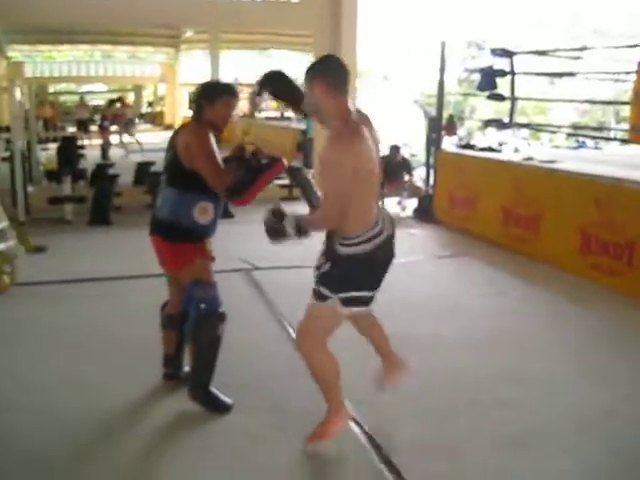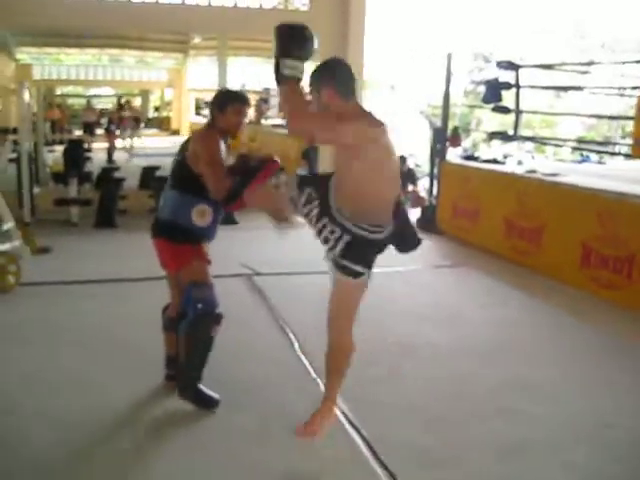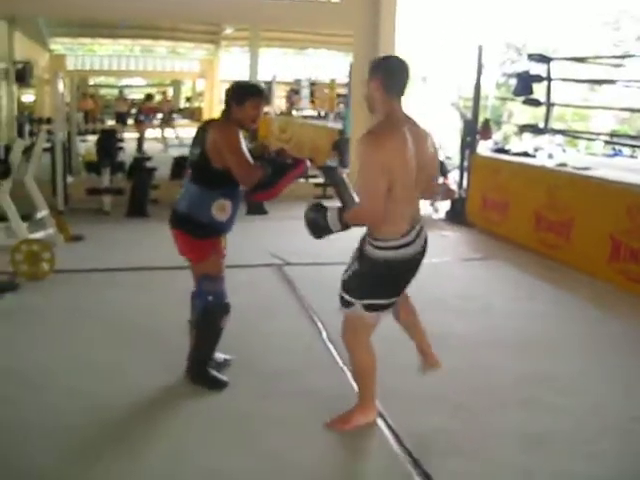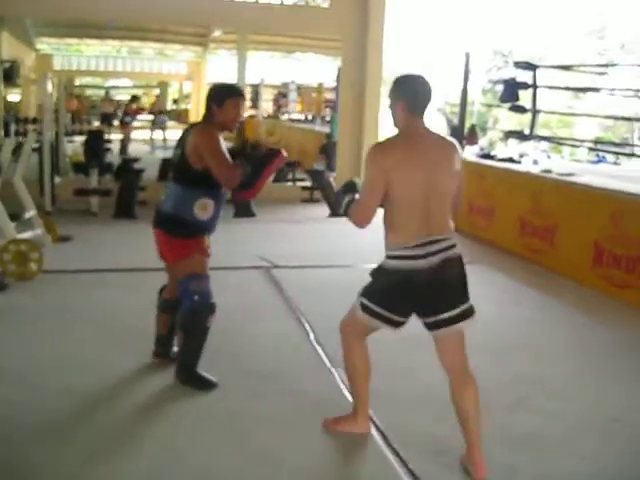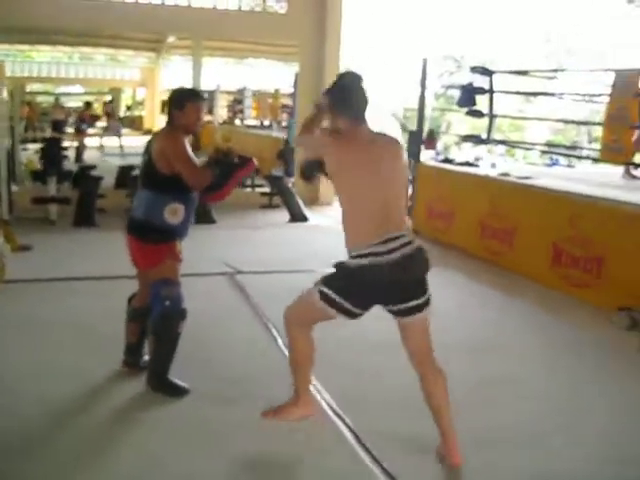
dt=0.3s
person 1, frame 1
left shoulder: (343, 142)
right shoulder: (359, 121)
left elbow: (329, 217)
left wrist: (290, 224)
right wrist: (302, 105)
left hip: (358, 254)
right hip: (377, 237)
left knee: (310, 339)
right knee: (354, 315)
left ankle: (336, 413)
right ankle: (390, 361)
person 1, frame 2
left shoulder: (361, 130)
right shoulder: (358, 123)
left elbow: (298, 126)
left wrist: (288, 69)
left hip: (362, 234)
left knee: (340, 320)
left ankle: (328, 404)
person 1, frame 3
left shoulder: (375, 141)
right shoulder: (421, 135)
left elbow: (369, 212)
left wrist: (332, 217)
left hip: (386, 253)
right hip: (413, 240)
left knee: (355, 333)
right knee: (395, 299)
left ankle: (366, 407)
right ankle: (425, 353)
person 1, frame 4
left shoulder: (383, 153)
right shoulder: (451, 150)
left elbow: (363, 217)
left wrist: (347, 200)
left hip: (403, 269)
right hip: (447, 264)
left knee: (351, 332)
right knee: (457, 367)
left ankle: (359, 417)
person 1, frame 5
left shoulder: (335, 148)
right shoulder: (392, 147)
left elbow: (304, 134)
left wrist: (323, 105)
left hip: (367, 267)
right hip: (407, 258)
left knee: (296, 318)
right knee: (422, 358)
left ankle: (301, 401)
right ankle: (450, 445)
person 2, frame 1
left shoulder: (191, 133)
right shoulder: (198, 133)
left elbow: (206, 179)
right elbow: (219, 181)
left hip: (171, 230)
right hip: (181, 236)
left knee: (180, 300)
right knee: (209, 309)
left ankle: (172, 366)
right ankle: (200, 386)
person 2, frame 2
left shoulder: (205, 139)
right shoulder: (208, 139)
left elbow: (212, 184)
right elbow: (219, 190)
left wrist: (241, 169)
right wrist: (256, 169)
left hip: (176, 232)
right hip: (179, 236)
left knee: (181, 301)
right knee: (205, 309)
left ankle: (175, 368)
right ankle: (188, 382)
person 2, frame 3
left shoulder: (210, 127)
right shoulder: (227, 133)
right elbow: (250, 179)
left wrist: (262, 161)
right wrist: (288, 166)
left hip: (189, 221)
right hip: (200, 229)
left knee: (205, 291)
right knee: (214, 301)
left ankle: (201, 353)
right ankle: (198, 368)
person 2, frame 4
left shoulder: (196, 132)
right shoulder: (207, 135)
left elbow: (213, 172)
right elbow: (231, 180)
left wrist: (241, 158)
right wrist: (263, 161)
left hip: (173, 223)
right hip: (183, 230)
left knee: (176, 288)
right knee: (199, 300)
left ankle: (163, 347)
right ankle: (187, 369)
person 2, frame 5
left shoulder: (164, 139)
right shoulder: (172, 139)
left elbow: (184, 179)
right elbow: (198, 181)
left wrist: (216, 166)
right wrist: (234, 167)
left hip: (146, 231)
right hip: (155, 236)
left knee: (146, 296)
right knee: (169, 306)
left ankle: (132, 356)
right ankle: (158, 376)
